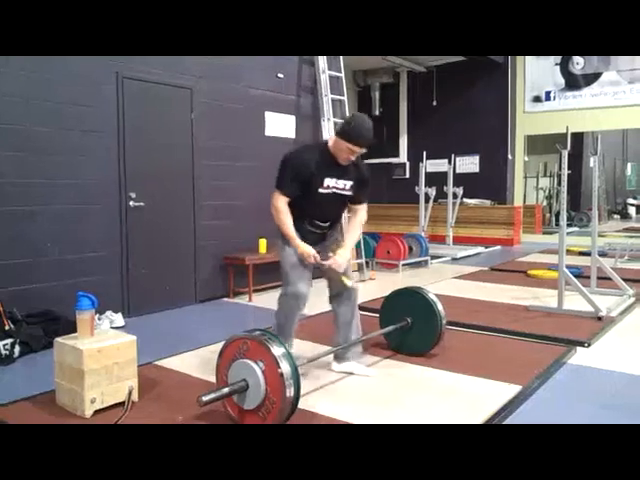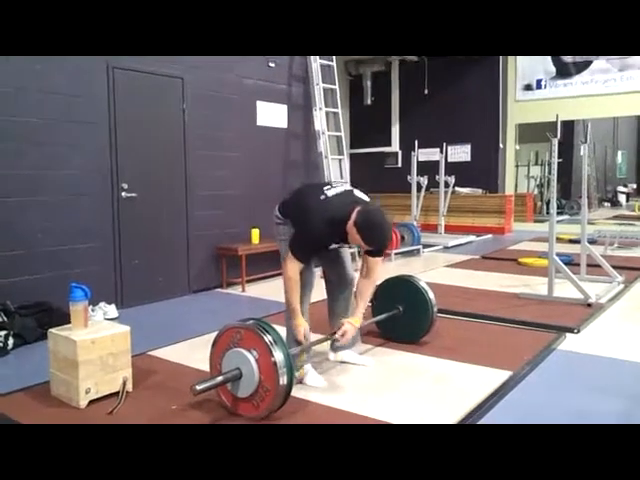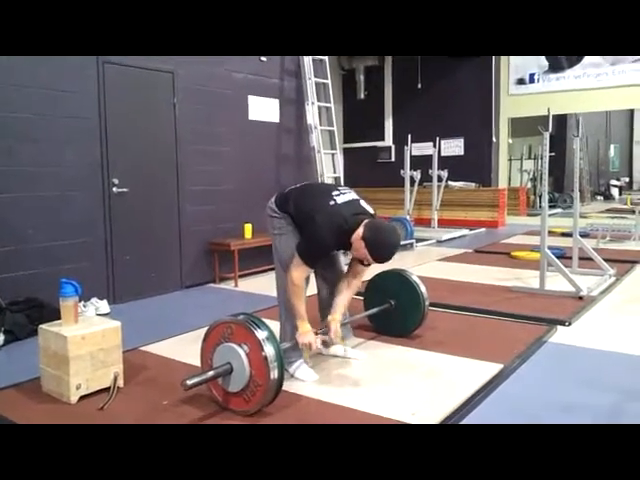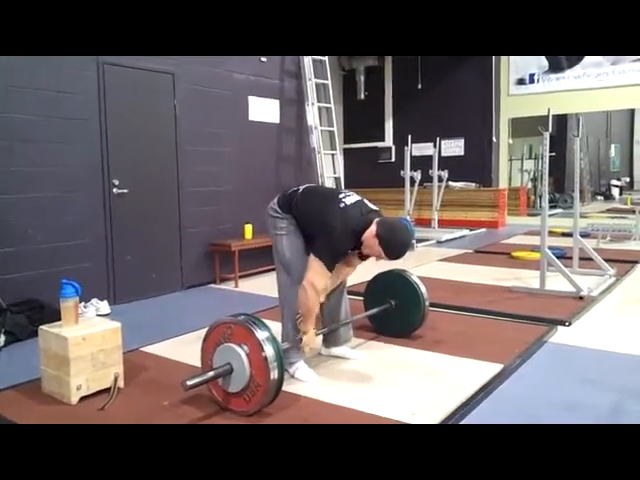
dt=1s
person 1, frame 1
left shoulder: (359, 170)
right shoulder: (302, 159)
left elbow: (358, 213)
right elbow: (278, 202)
left wrist: (345, 250)
right wrist: (298, 245)
left hip: (330, 236)
right hip: (296, 235)
left knee: (346, 290)
right knee: (297, 292)
left ankle: (346, 358)
person 1, frame 2
left shoulder: (374, 226)
right shoulder: (317, 225)
left elbow: (370, 275)
right elbow: (291, 270)
left wrist: (355, 320)
right wrist: (297, 319)
right hip: (292, 221)
left knee: (345, 280)
right knee: (303, 285)
left ankle: (341, 348)
right ankle: (299, 362)
person 1, frame 3
left shoulder: (373, 232)
right shoulder: (325, 231)
left elbow: (354, 277)
right elbow: (295, 277)
left wrist: (335, 317)
right wrist: (303, 327)
left hip: (316, 210)
right hip: (285, 215)
left knee: (333, 277)
right knee: (291, 281)
left ankle: (332, 342)
right ankle: (292, 357)
person 1, frame 4
left shoulder: (376, 228)
right shoulder: (339, 232)
left elbow: (346, 265)
right elbow: (311, 283)
left wrist: (318, 297)
right wrist: (308, 330)
left hip: (313, 215)
right hip: (286, 216)
left knee: (337, 280)
right knee: (296, 282)
left ankle: (335, 342)
right ankle: (292, 357)
